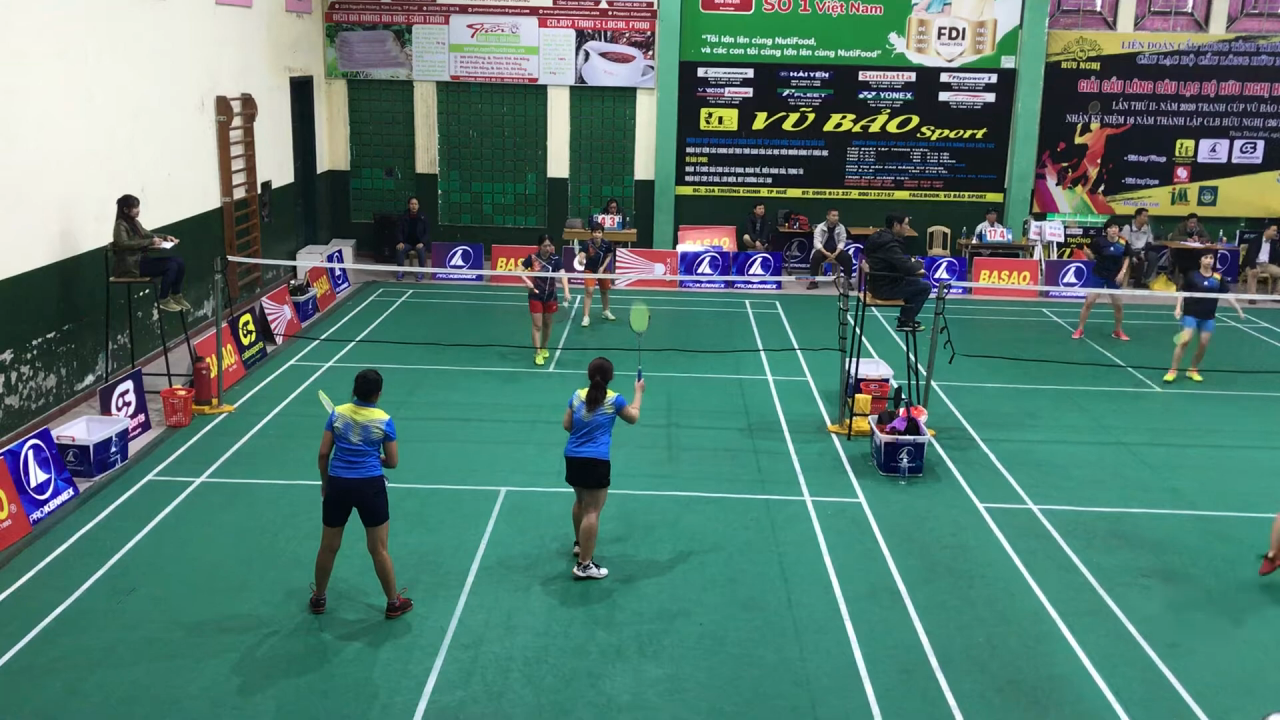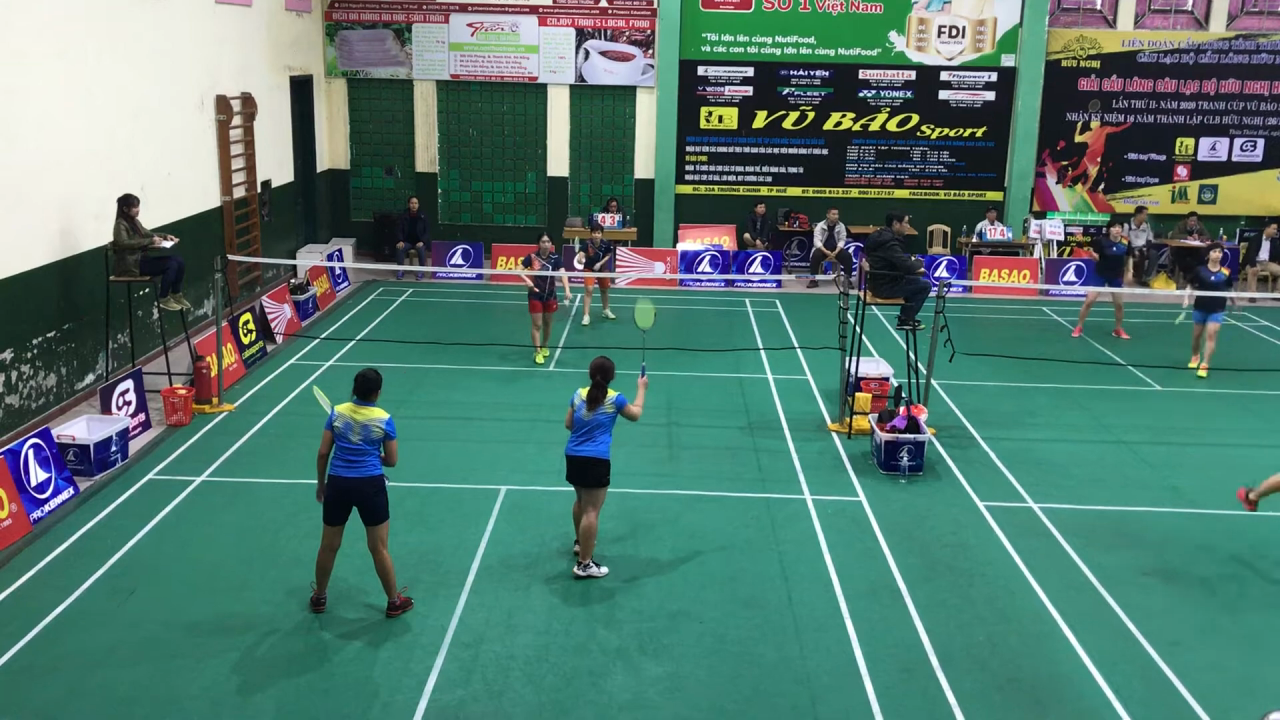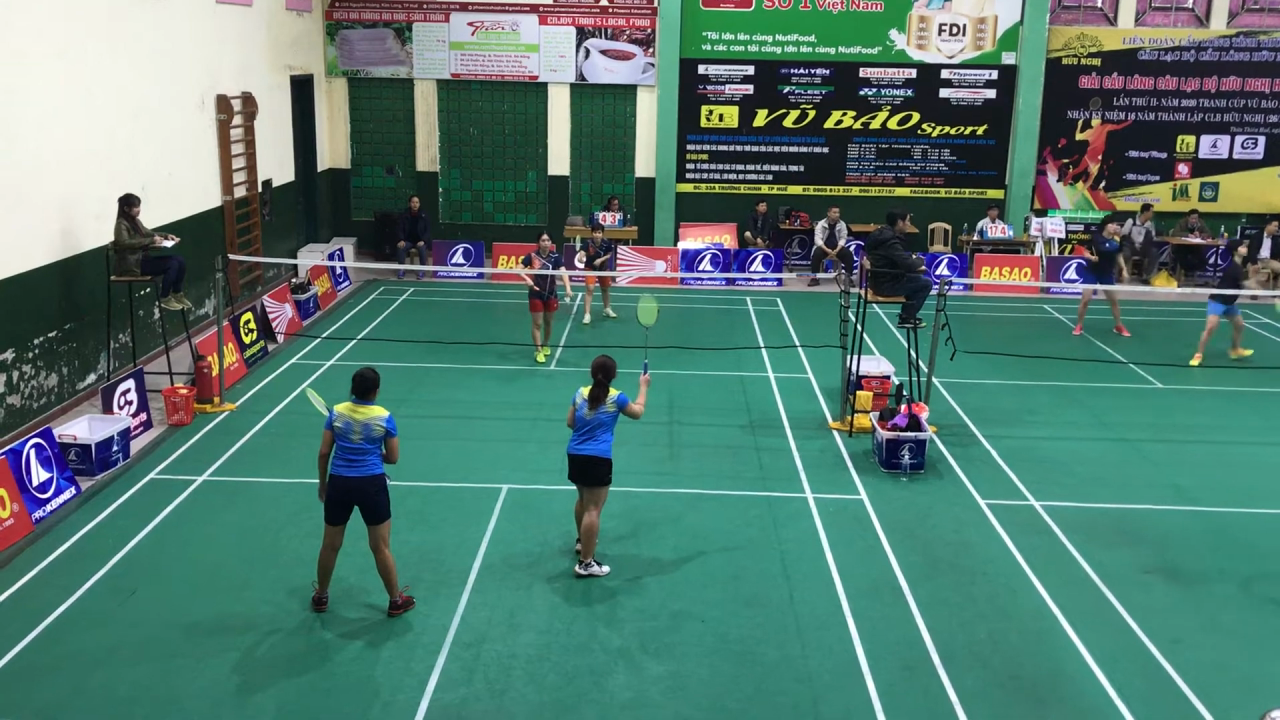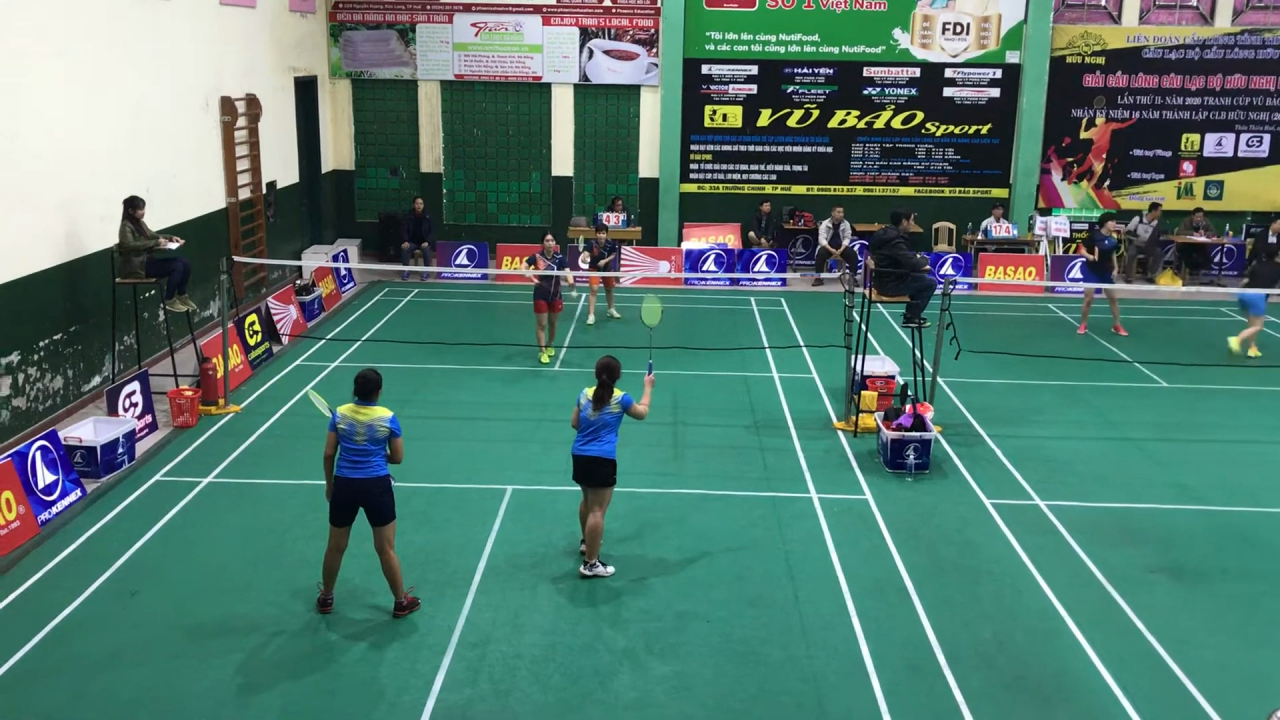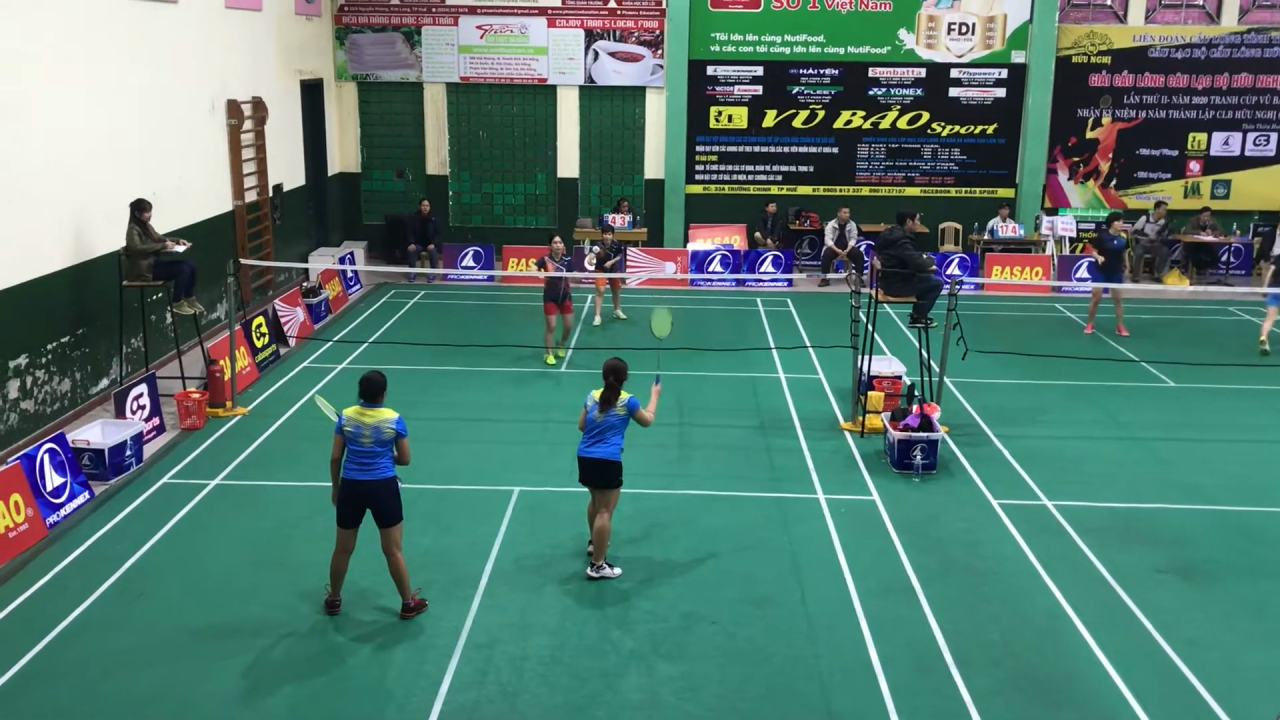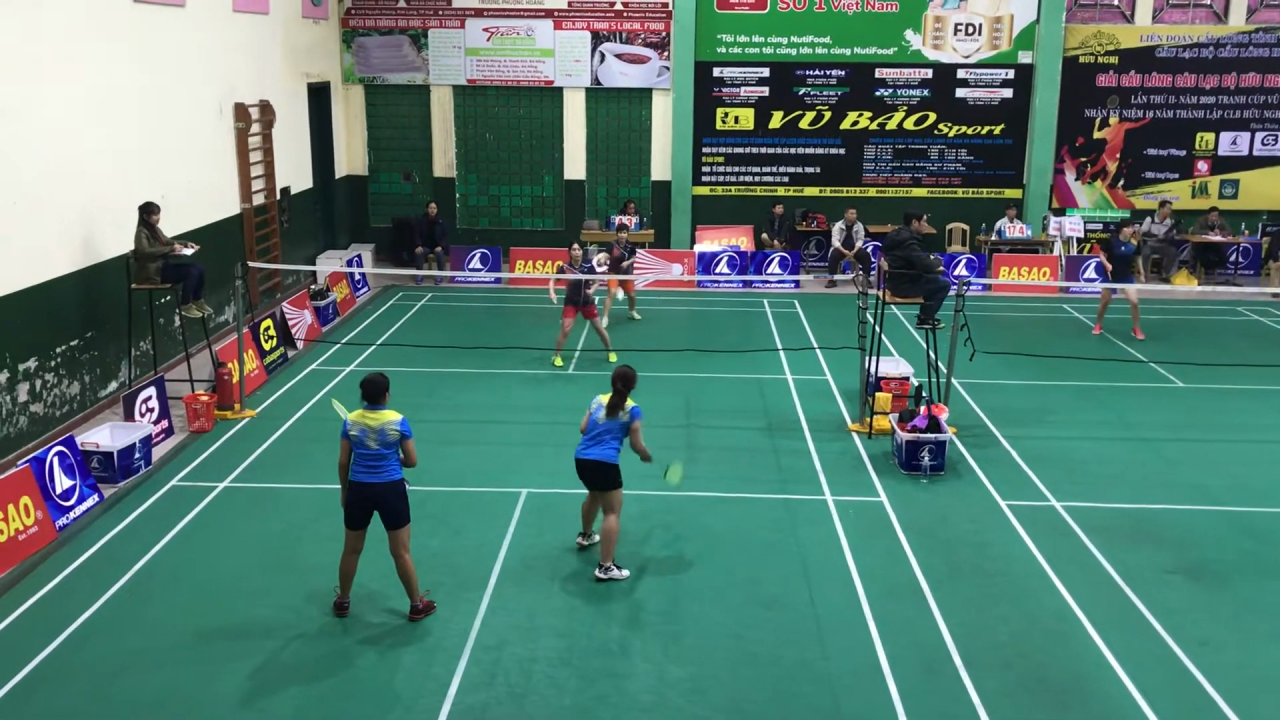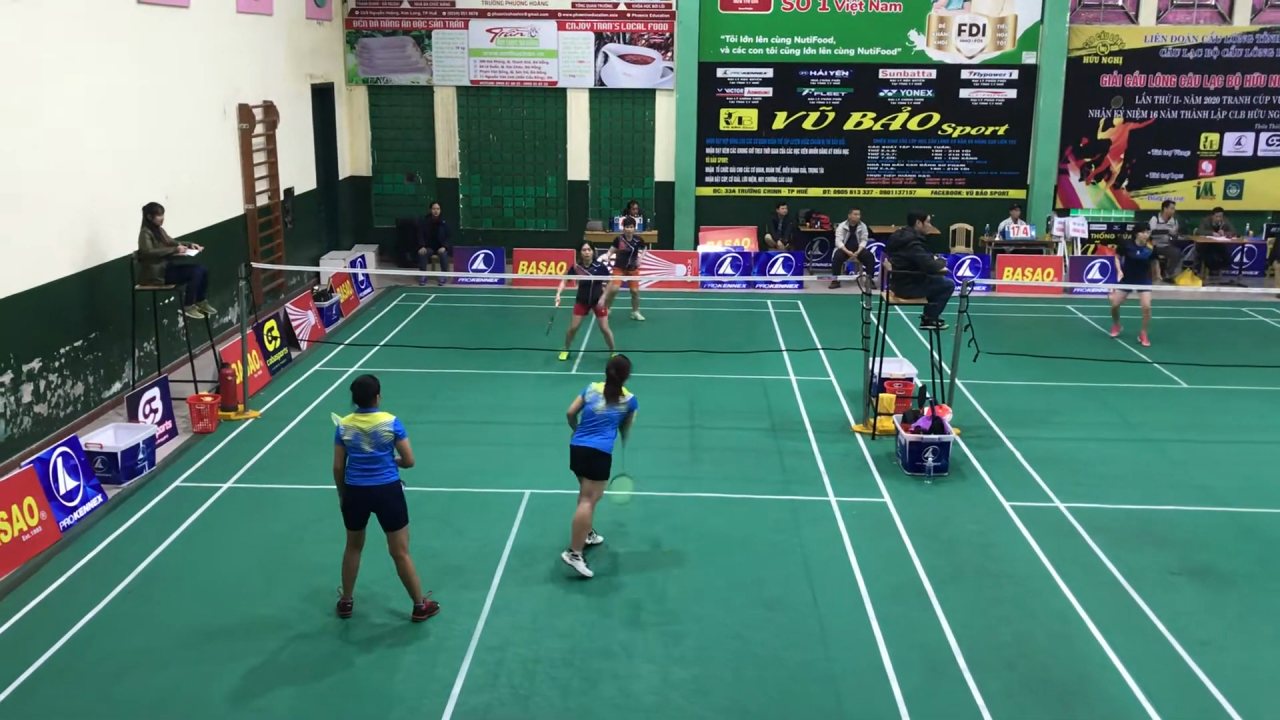
dt=0.3s
person 1, frame 1
left shoulder: (337, 413)
right shoulder: (384, 421)
left elbow: (323, 454)
right elbow: (392, 463)
left wrist: (325, 482)
left hip: (338, 485)
right hip: (370, 487)
left knee: (328, 547)
right knee: (379, 550)
left ankle: (318, 598)
right ankle: (393, 603)
person 1, frame 2
left shoulder: (337, 412)
right shoulder: (384, 419)
left elbow: (323, 453)
right elbow: (391, 461)
left wrist: (321, 483)
left hip: (338, 484)
right hip: (370, 486)
left knee: (328, 546)
right knee: (379, 549)
left ankle: (319, 597)
right ankle: (394, 602)
person 1, frame 3
left shoulder: (336, 412)
right shoulder: (384, 417)
left elbow: (323, 453)
right elbow: (393, 458)
left wrist: (322, 483)
left hip: (339, 484)
right hip: (371, 485)
left knee: (330, 546)
right knee: (381, 548)
left ankle: (320, 596)
right ankle: (395, 601)
person 1, frame 4
left shoulder: (340, 414)
right shoulder: (388, 418)
left elbow: (328, 454)
right elbow: (397, 458)
left wrist: (329, 484)
left hip: (344, 485)
right hip: (376, 486)
left knee: (335, 547)
right knee: (386, 549)
left ankle: (326, 598)
right ankle: (401, 602)
person 1, frame 5
left shoulder: (346, 417)
right shoulder: (394, 419)
left elbow: (335, 457)
right elbow: (405, 459)
left wrist: (335, 487)
left hip: (351, 487)
right hip: (383, 487)
left knee: (343, 549)
right knee: (393, 550)
left ankle: (333, 599)
right ankle: (408, 603)
person 1, frame 6
left shoulder: (351, 421)
right shoulder: (398, 421)
left elbow: (343, 462)
right elbow: (411, 461)
left wrist: (344, 491)
left hip: (358, 490)
right hip: (391, 490)
left knee: (351, 550)
right knee: (401, 553)
left ankle: (342, 601)
right ankle: (416, 605)
person 1, frame 7
left shoulder: (344, 426)
right shoulder: (391, 422)
left elbow: (338, 467)
right elbow: (409, 461)
left wrist: (342, 495)
left hip: (355, 493)
right hip: (387, 492)
left knee: (353, 548)
right knee: (401, 553)
left ankle: (346, 601)
right ankle: (420, 606)
person 2, frame 1
left shoulder: (577, 396)
right shoulder: (614, 400)
left elbow: (567, 425)
right elbow: (633, 417)
right wrist: (638, 392)
left hip: (572, 457)
right hip: (596, 461)
left knee: (581, 502)
right knee: (592, 512)
left ankle: (580, 544)
right ankle: (584, 565)
person 2, frame 2
left shoulder: (579, 395)
right shoulder: (615, 399)
left elbow: (569, 423)
right elbow: (635, 414)
right wrist: (641, 389)
left hip: (573, 456)
right hip: (596, 460)
left knee: (581, 502)
right knee: (591, 511)
left ankle: (580, 542)
right ankle: (584, 564)
person 2, frame 3
left shoulder: (580, 393)
right shoulder: (616, 398)
left elbow: (570, 422)
right elbow: (638, 412)
right wrist: (643, 387)
left hip: (574, 455)
right hip: (597, 459)
left knee: (583, 500)
right knee: (593, 510)
left ankle: (581, 541)
right ankle: (585, 563)
person 2, frame 4
left shoulder: (585, 394)
right shoulder: (620, 398)
left elbow: (575, 423)
right elbow: (642, 413)
right wrist: (648, 387)
left hip: (579, 455)
right hip: (602, 460)
left knee: (587, 501)
right knee: (597, 511)
left ankle: (586, 541)
right ankle: (590, 564)
person 2, frame 5
left shoulder: (592, 396)
right shoulder: (628, 401)
left elbow: (581, 426)
right elbow: (646, 420)
right wrist: (654, 395)
left hip: (584, 457)
right hip: (607, 461)
left knee: (596, 501)
right knee: (604, 512)
left ankle: (594, 542)
right ankle: (597, 565)
person 2, frame 6
left shoulder: (597, 400)
right shoulder: (632, 409)
left elbow: (583, 428)
right elbow: (636, 445)
right wrist: (646, 455)
left hip: (581, 459)
right hip: (604, 463)
left knee: (594, 495)
right knee: (612, 512)
left ankle: (585, 535)
right ankle: (606, 567)
person 2, frame 7
left shoulder: (591, 389)
right shoulder: (629, 399)
left elbow: (570, 413)
right elbow: (625, 428)
right wrist: (623, 442)
left hip: (577, 446)
right hip: (598, 452)
left knee: (587, 494)
right knee: (588, 501)
left ankle: (586, 533)
right ankle: (574, 553)
